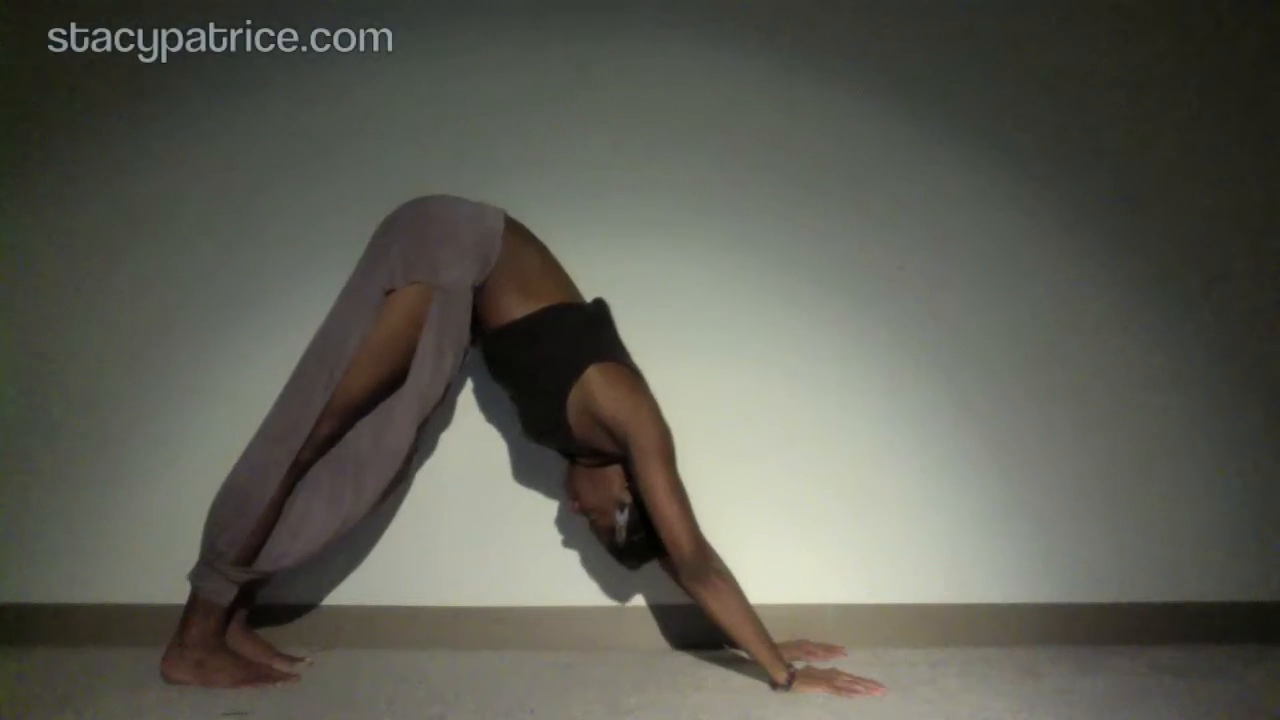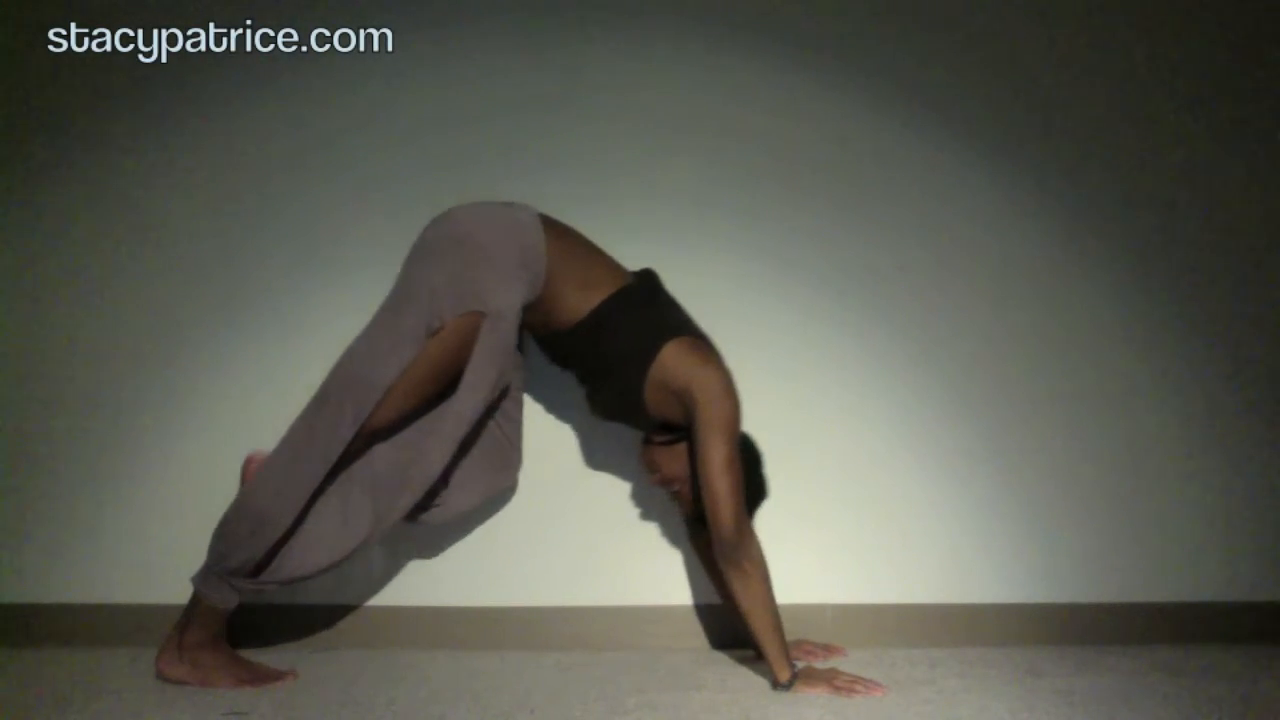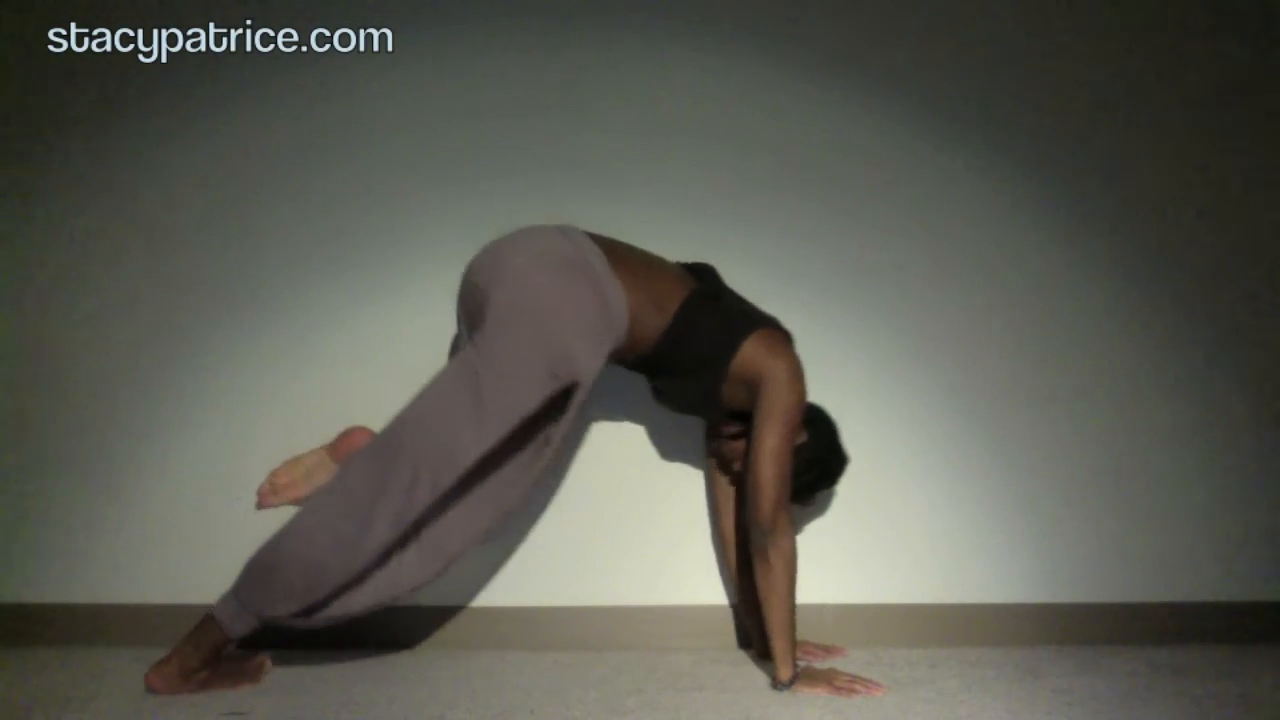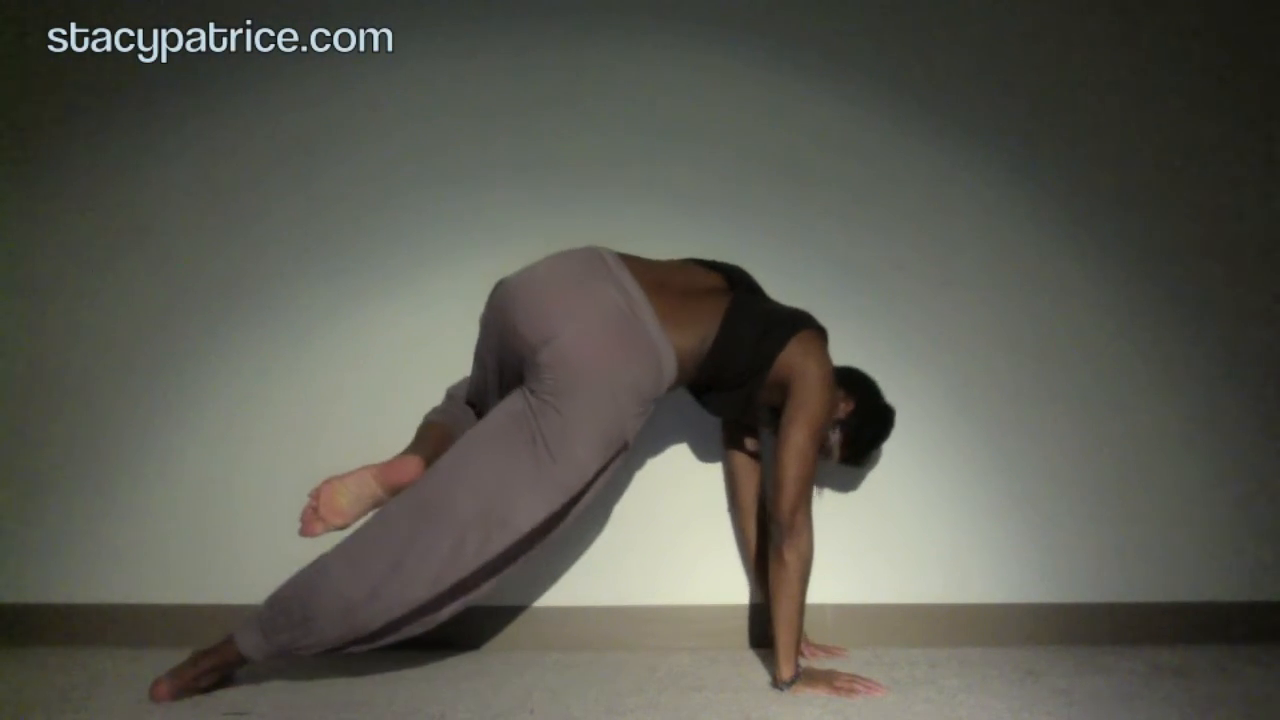
dt=1s
person 1, frame 1
left shoulder: (592, 428)
right shoulder: (627, 420)
left elbow: (685, 559)
right elbow: (693, 559)
left wrist: (768, 650)
right wrist: (783, 672)
left hip: (458, 274)
right hip: (442, 250)
left knee: (360, 463)
right knee: (309, 438)
left ankle: (229, 619)
right ankle: (195, 640)
person 1, frame 2
left shoulder: (674, 405)
right shoulder: (704, 390)
left elbow: (712, 536)
right elbow: (732, 541)
left wrist: (772, 645)
right wrist: (784, 672)
left hip: (491, 279)
right hip: (486, 259)
left knee: (478, 470)
right knee: (345, 437)
left ankle: (282, 483)
right ankle: (193, 638)
person 1, frame 3
left shoulder: (733, 386)
right shoulder: (776, 374)
left elbow: (731, 515)
right elbow: (767, 528)
left wrist: (764, 636)
right wrist: (788, 670)
left hip: (530, 266)
right hip: (559, 304)
left knee: (481, 476)
right knee: (407, 480)
left ankle: (366, 453)
right ankle: (193, 657)
person 1, frame 4
left shoulder: (759, 345)
right shoulder: (810, 368)
left elbow: (747, 494)
right elbow: (786, 526)
left wrist: (781, 620)
right wrist: (788, 668)
left hip: (556, 282)
right hip: (601, 366)
left knee: (487, 406)
right knee: (451, 525)
left ankle: (416, 462)
right ankle: (234, 651)
